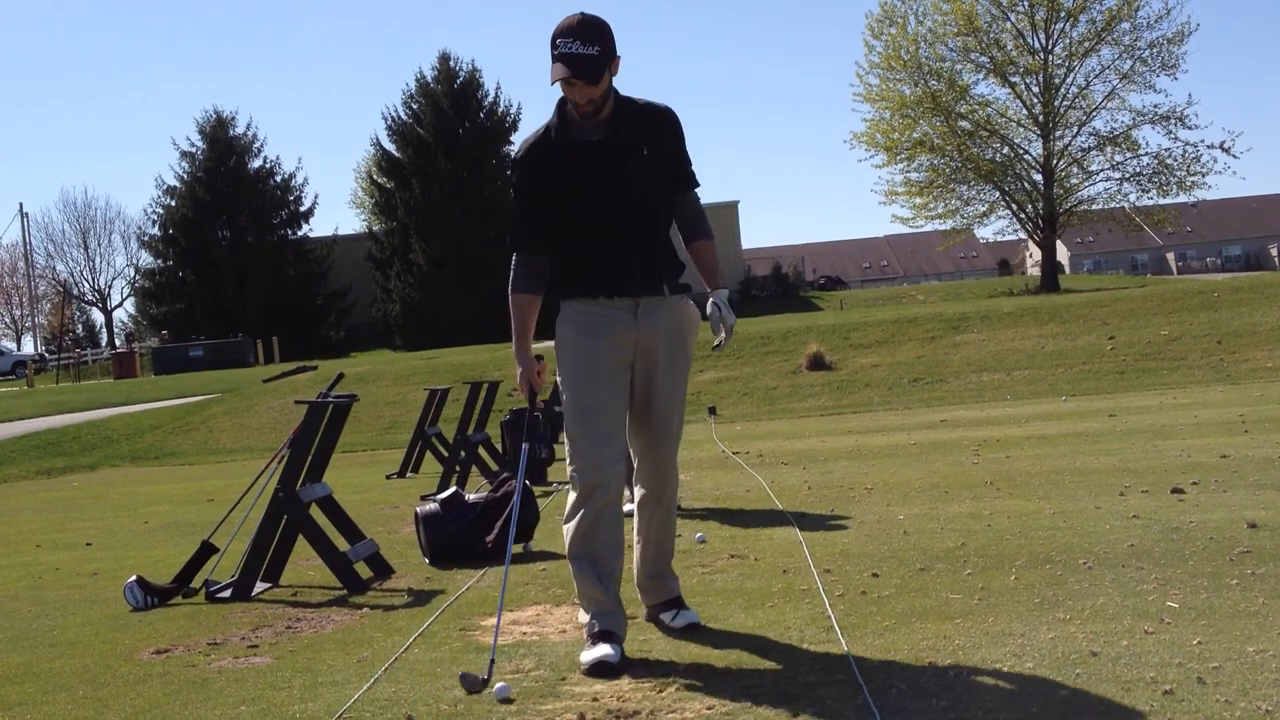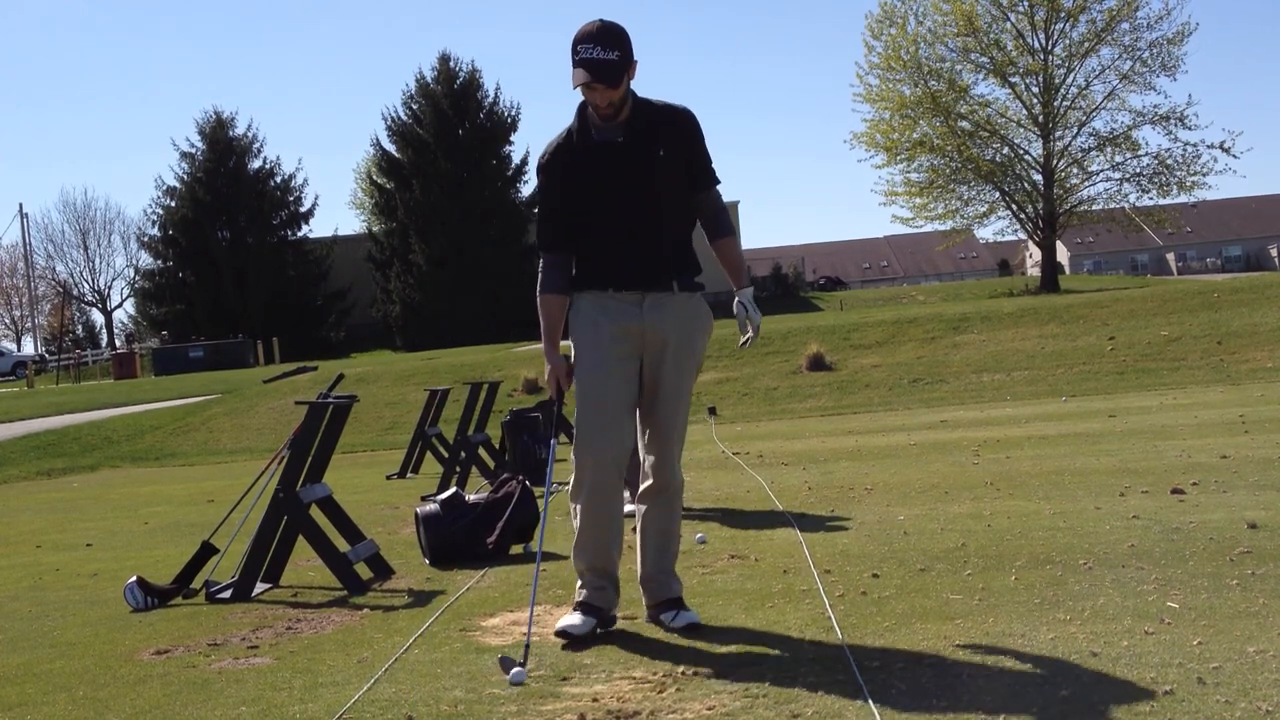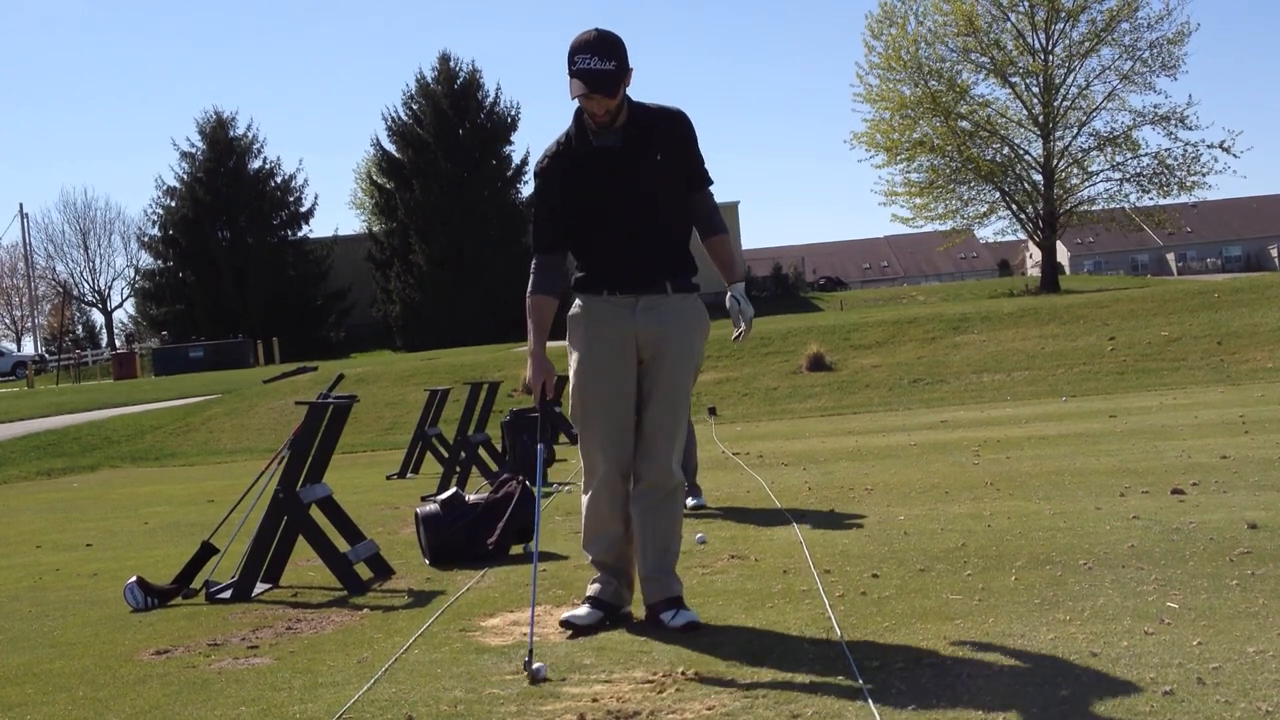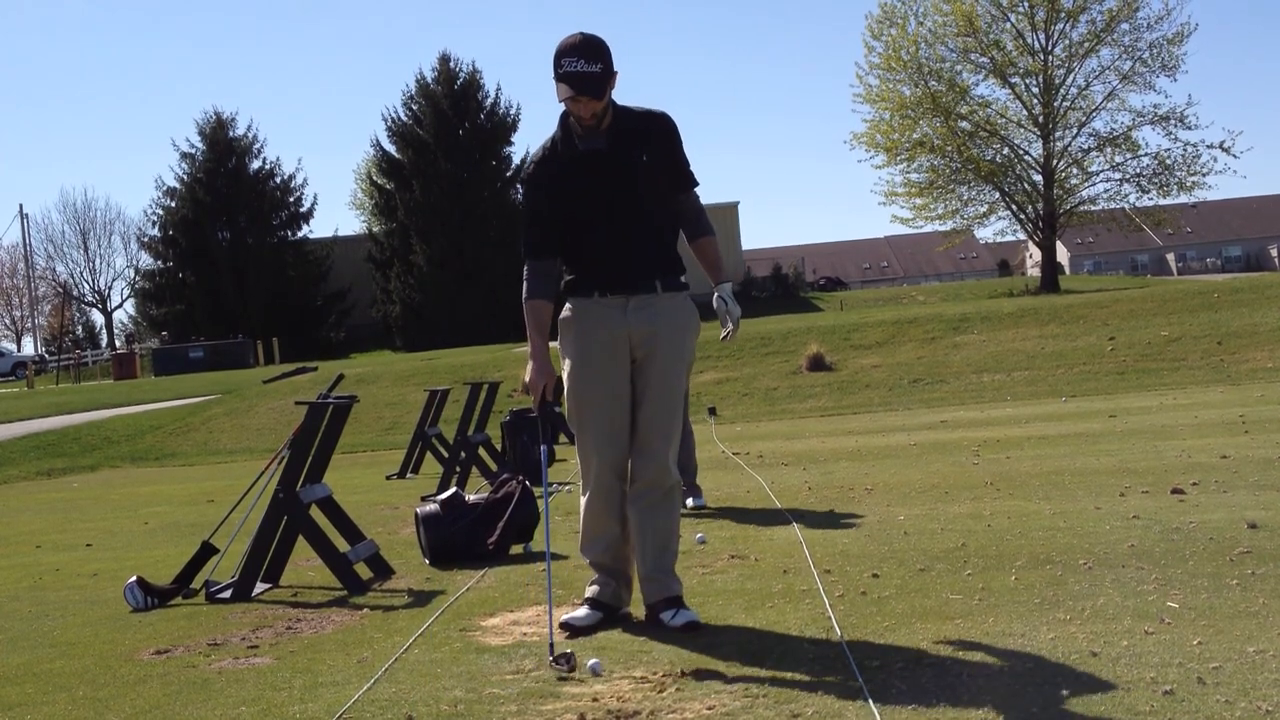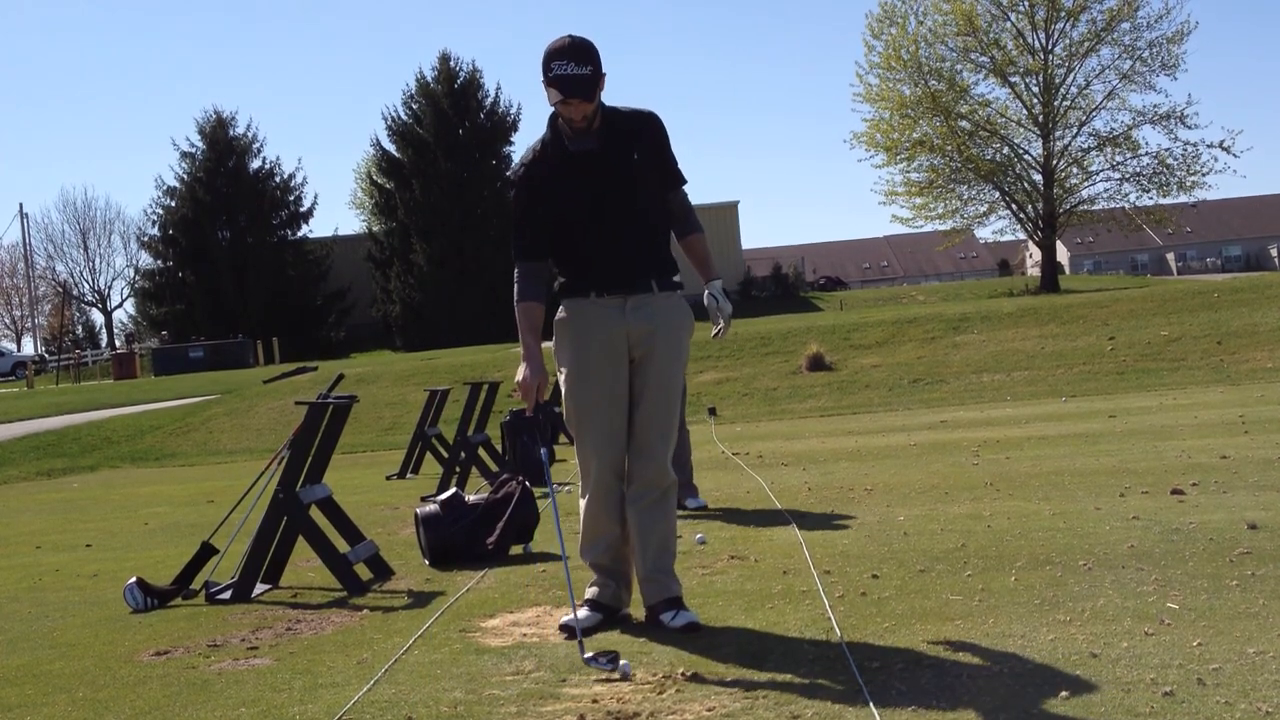
dt=0.4s
person 1, frame 1
left shoulder: (657, 125)
right shoulder: (538, 155)
left elbow: (689, 212)
right elbow: (528, 259)
left wrist: (717, 291)
right wrist: (521, 350)
left hip: (666, 310)
right hip: (588, 318)
left knee: (659, 467)
right knee: (596, 472)
left ankle: (660, 590)
right ankle: (602, 623)
person 1, frame 2
left shoulder: (675, 126)
right shoulder: (561, 157)
left elbow: (712, 211)
right elbow: (555, 260)
left wrist: (743, 288)
right wrist: (552, 349)
left hip: (678, 306)
right hip: (601, 311)
left knee: (665, 460)
right knee: (599, 456)
left ankle: (661, 590)
right ankle: (595, 596)
person 1, frame 3
left shoulder: (670, 129)
right shoulder: (558, 162)
left elbow: (704, 211)
right elbow: (548, 260)
left wrist: (736, 284)
right wrist: (537, 350)
left hip: (675, 308)
right hip: (600, 314)
left knee: (660, 461)
right knee: (604, 462)
left ankle: (662, 591)
right ankle: (609, 587)
person 1, frame 4
left shoulder: (655, 131)
right shoulder: (545, 167)
left elbow: (690, 212)
right elbow: (540, 264)
left wrist: (722, 285)
right wrist: (538, 352)
left hip: (665, 307)
right hip: (591, 316)
left knee: (656, 458)
right knee: (600, 461)
left ankle: (662, 591)
right ankle: (607, 587)
person 1, frame 5
left shoulder: (643, 130)
right shoulder: (536, 169)
left elbow: (679, 210)
right elbow: (531, 266)
left wrist: (712, 282)
right wrist: (530, 354)
left hip: (660, 306)
right hip: (587, 316)
left knee: (653, 458)
right knee: (599, 461)
left ankle: (661, 592)
right ankle: (607, 590)
